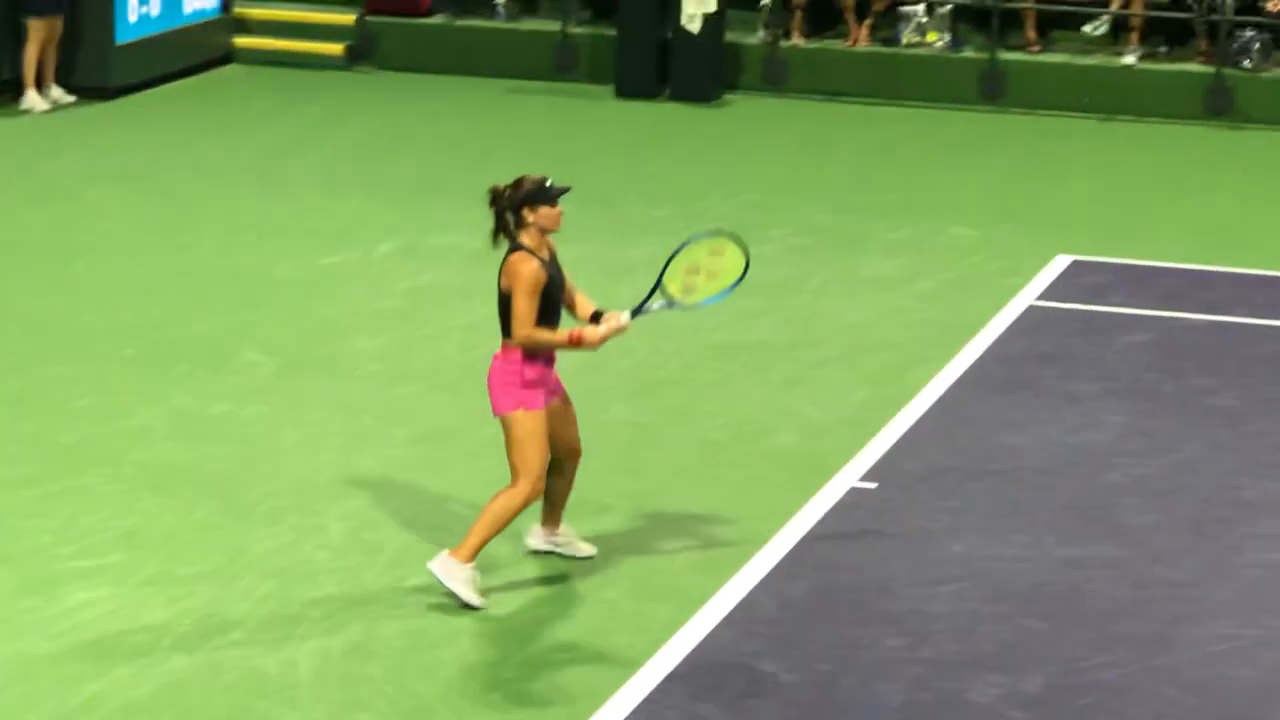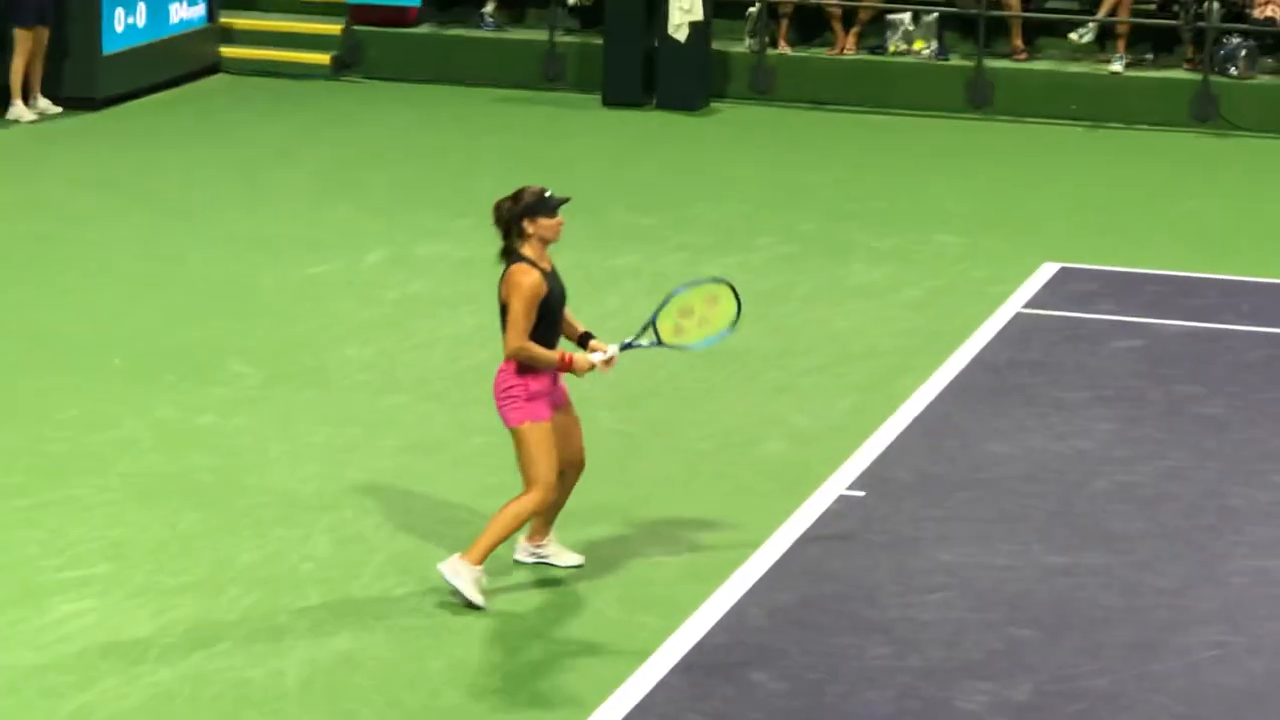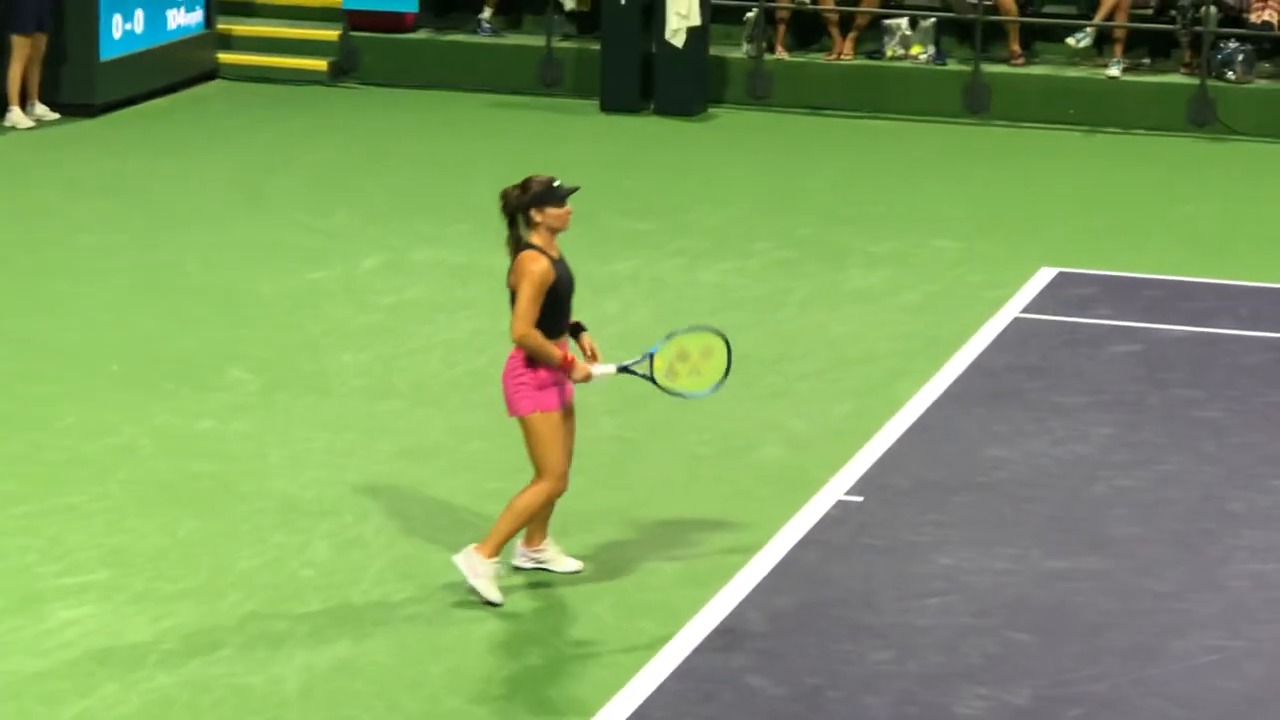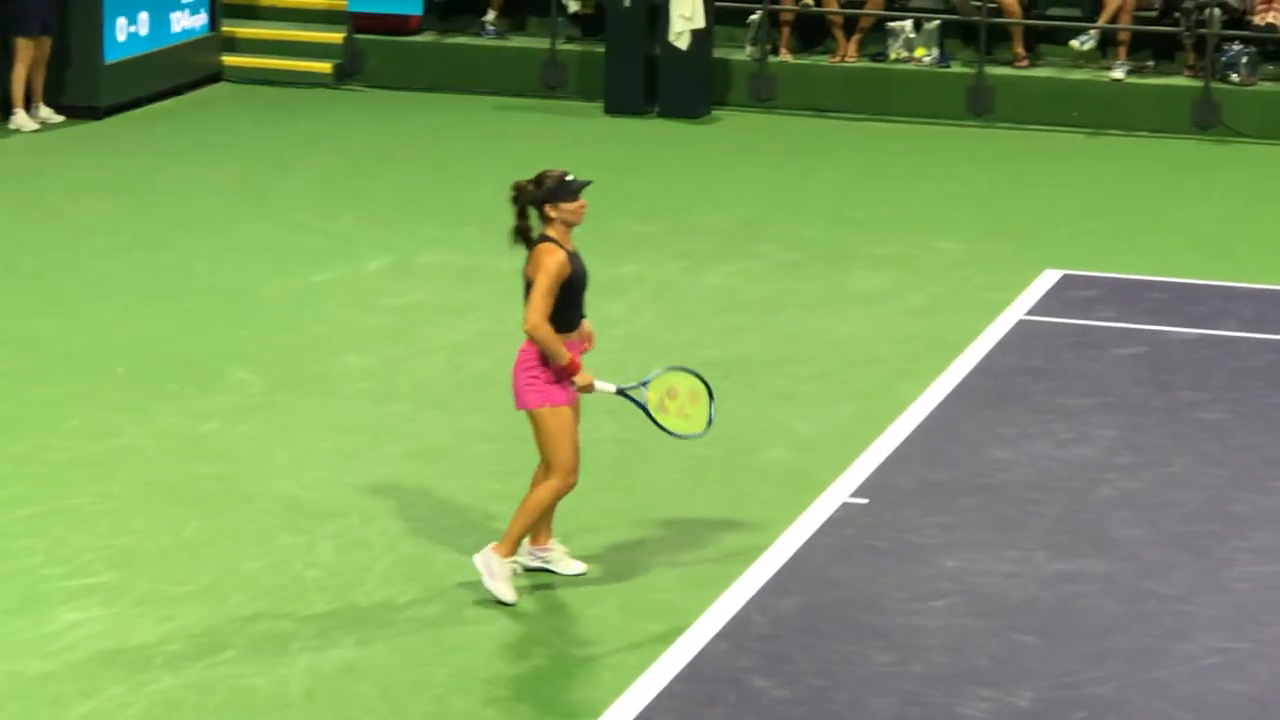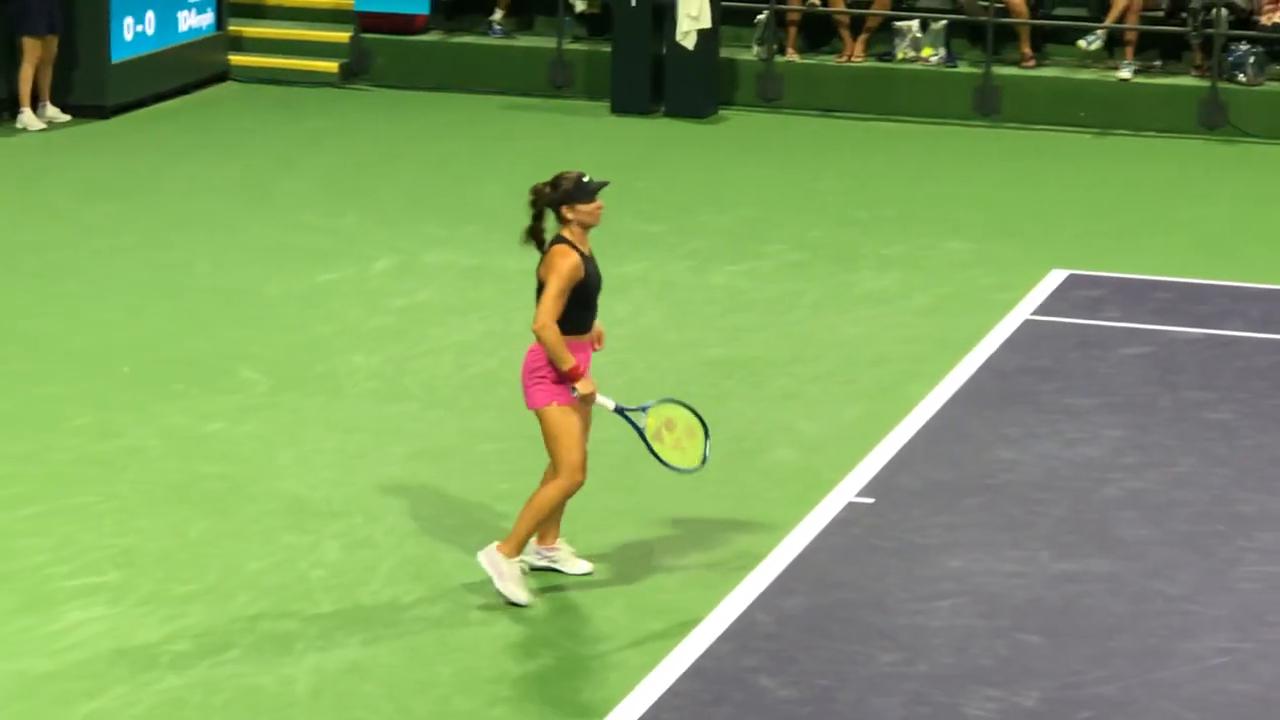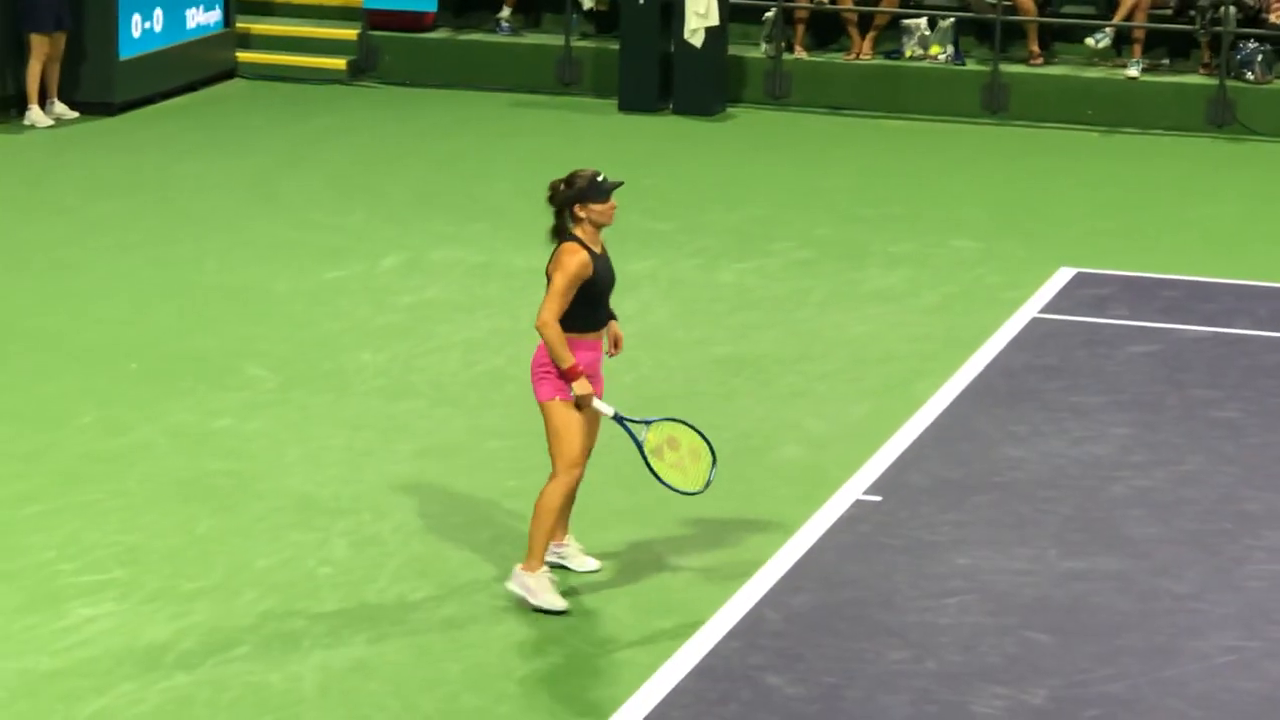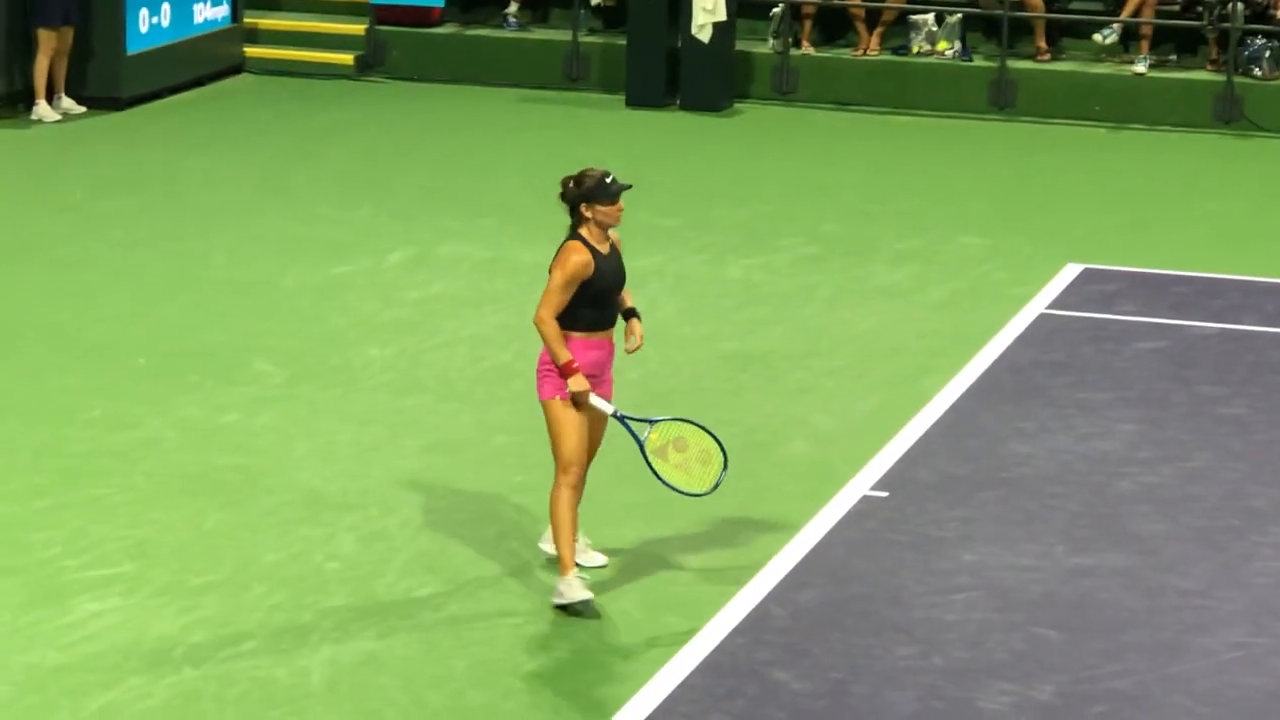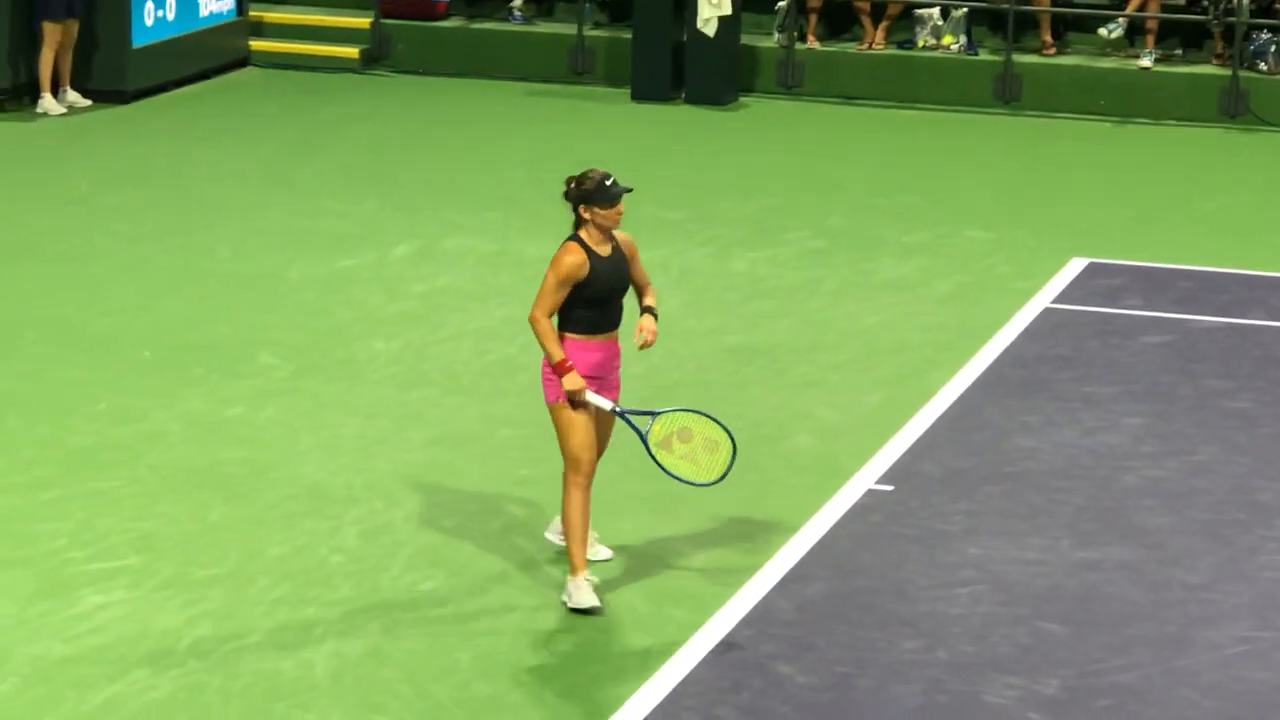
dt=0.1s
person 1, frame 1
left shoulder: (546, 248)
right shoulder: (525, 266)
left elbow: (572, 299)
right elbow: (525, 335)
left wrist: (601, 320)
right wrist: (579, 339)
left hip: (539, 374)
right hip: (519, 376)
left knee: (568, 453)
right knee: (528, 484)
left ankle: (550, 531)
right ankle: (457, 561)
person 1, frame 2
left shoulder: (543, 261)
right shoulder: (526, 278)
left elbow: (557, 313)
right elbow: (516, 347)
left wrist: (587, 341)
right wrist: (569, 362)
left hip: (544, 383)
right hip: (525, 387)
left knee: (572, 464)
right knee: (541, 491)
left ankle: (537, 543)
right ankle: (466, 563)
person 1, frame 3
left shoulder: (551, 250)
right shoulder: (533, 264)
right elbow: (522, 333)
left wrist: (578, 332)
right wrist: (570, 363)
left hip: (551, 374)
right hip: (532, 376)
left knee: (557, 470)
right knee: (551, 481)
left ankle: (534, 546)
right ankle: (482, 556)
person 1, frame 4
left shoulder: (563, 244)
right shoulder: (551, 256)
right elbow: (534, 324)
left wrist: (581, 320)
right wrist: (574, 368)
left hip: (561, 365)
right hip: (546, 369)
left knee: (555, 464)
right knee: (563, 477)
left ankle: (539, 546)
right ankle: (499, 554)
person 1, frame 5
left shoulder: (580, 245)
right shoulder: (566, 258)
right elbow: (543, 326)
left wrist: (591, 321)
right wrist: (575, 375)
left hip: (573, 364)
right hip: (554, 371)
left knee: (565, 464)
right knee: (571, 476)
left ankle: (546, 545)
right ankle: (505, 554)
person 1, frame 6
left shoulder: (596, 242)
right shoulder: (572, 255)
right elbow: (546, 321)
left wrist: (609, 318)
right wrist: (575, 375)
left hip: (586, 363)
right hip: (562, 368)
left knee: (577, 462)
right knee: (567, 472)
left ankle: (555, 540)
right ankle: (530, 571)
person 1, frame 7
left shoulder: (611, 242)
right shoulder: (575, 255)
right elbow: (544, 317)
left wrist: (632, 316)
right wrist: (570, 372)
left hip: (597, 360)
right hip: (567, 366)
left knee: (583, 460)
right knee: (570, 469)
left ankle: (560, 536)
right ankle: (567, 576)
person 1, frame 8
left shoulder: (624, 243)
right shoulder: (571, 258)
left elbow: (645, 285)
right elbow: (539, 317)
left wrist: (649, 314)
right wrist: (564, 369)
left hip: (606, 362)
right hip: (570, 367)
left knee: (591, 457)
right knee: (580, 468)
left ankle: (566, 528)
right ankle: (577, 577)
